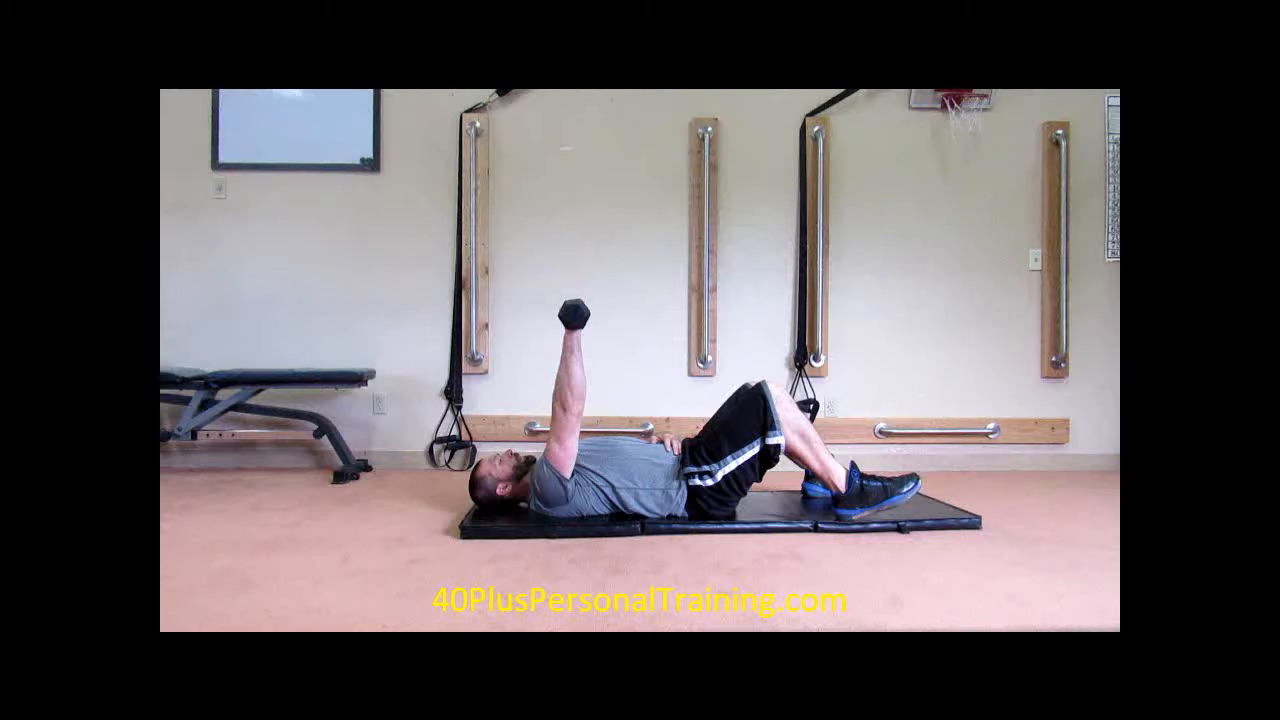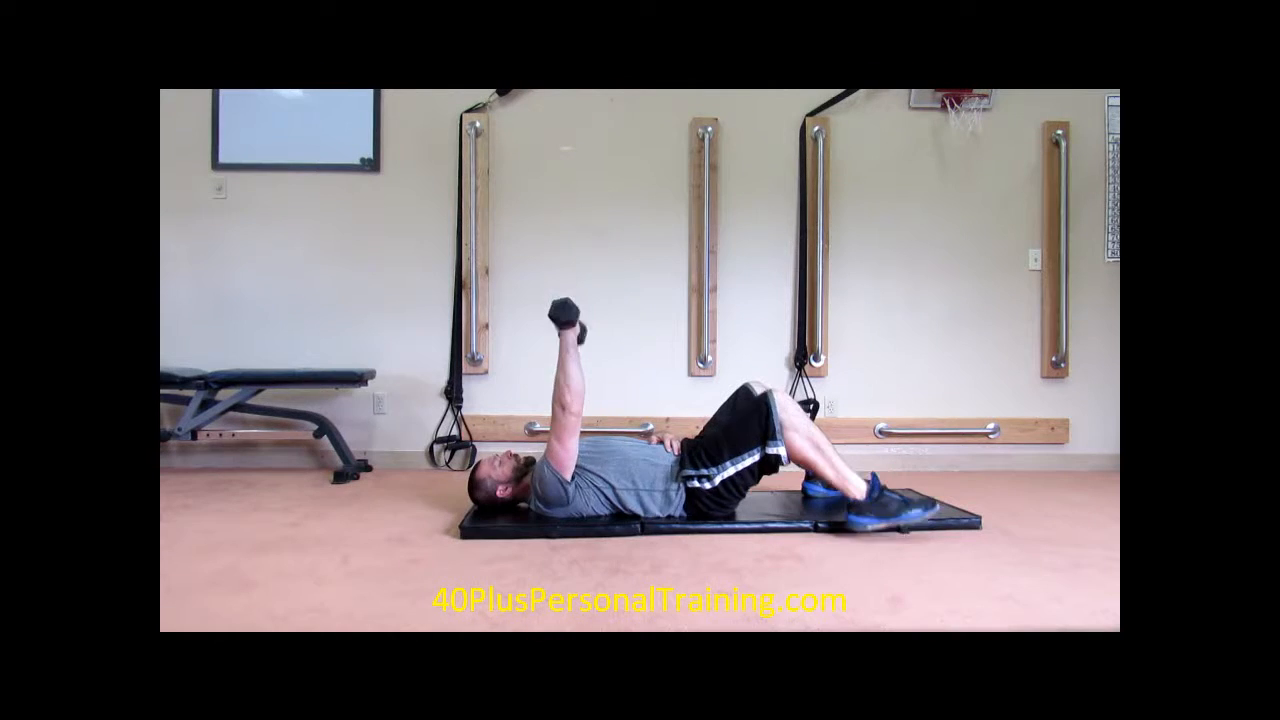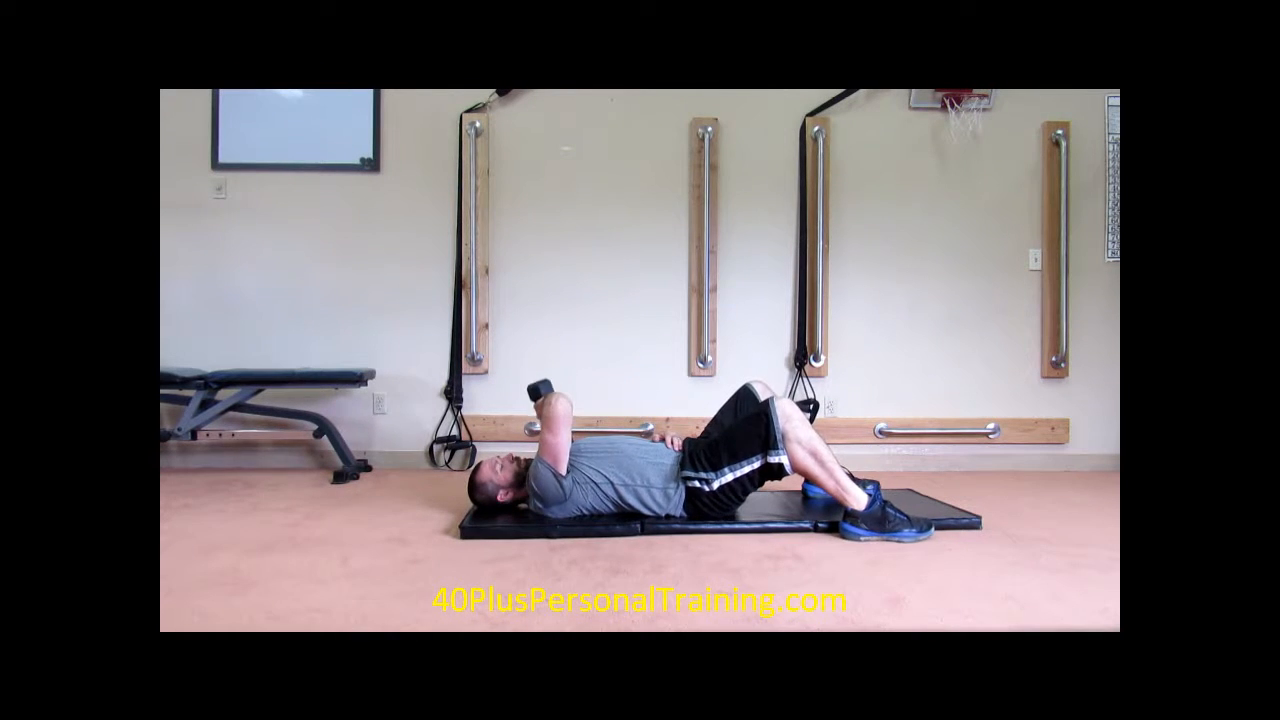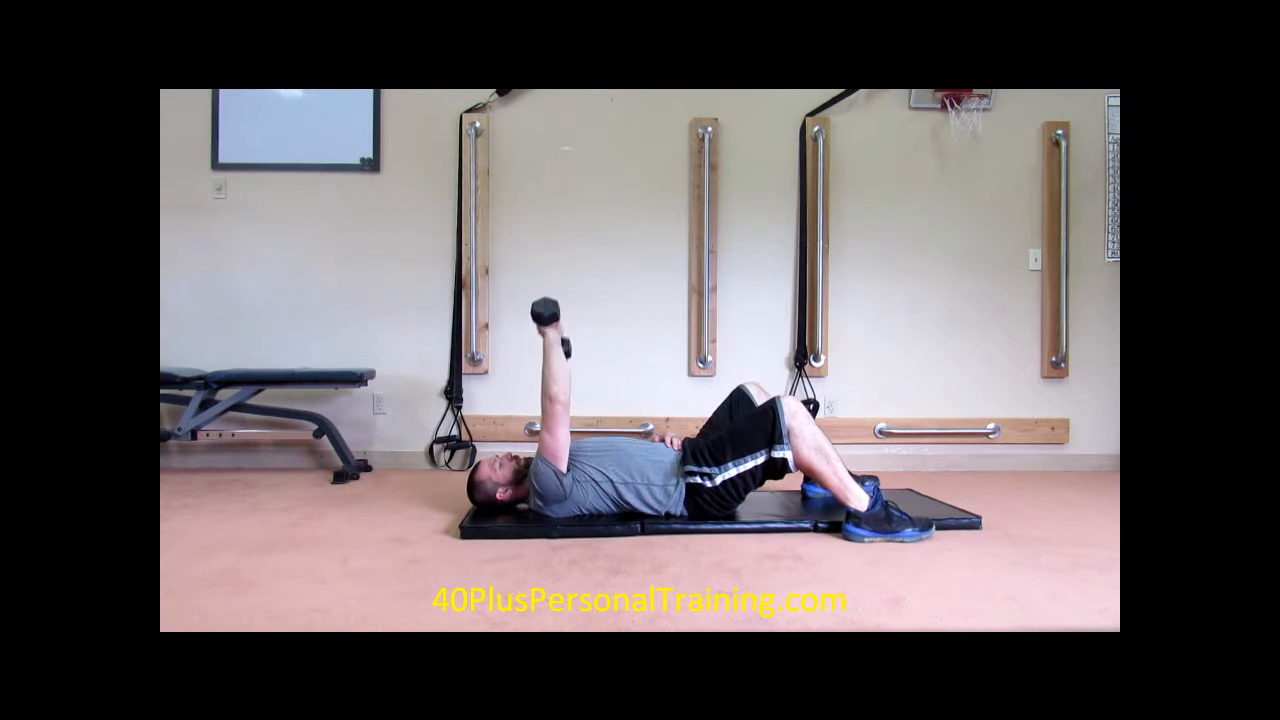
dt=0.5s
person 1, frame 1
left shoulder: (548, 475)
right shoulder: (547, 489)
right elbow: (569, 412)
left wrist: (655, 439)
right wrist: (572, 338)
left hip: (684, 466)
right hip: (695, 492)
left knee: (759, 398)
right knee: (771, 399)
left ankle: (823, 479)
right ankle: (849, 491)
person 1, frame 2
left shoulder: (552, 478)
right shoulder: (549, 493)
right elbow: (569, 413)
left wrist: (659, 442)
right wrist: (568, 342)
left hip: (685, 467)
right hip: (693, 492)
left knee: (758, 395)
right knee: (778, 407)
left ankle: (824, 480)
right ankle: (866, 501)
person 1, frame 3
left shoulder: (552, 473)
right shoulder: (546, 491)
right elbow: (560, 415)
left wrist: (659, 440)
right wrist: (549, 401)
left hip: (685, 462)
right hip: (693, 492)
left knee: (759, 393)
right knee: (782, 414)
left ankle: (830, 482)
right ankle: (862, 510)
person 1, frame 4
left shoulder: (553, 473)
right shoulder: (547, 489)
right elbow: (557, 407)
left wrist: (657, 442)
right wrist: (550, 339)
left hip: (683, 464)
right hip: (694, 490)
left knee: (753, 393)
right knee: (789, 412)
left ankle: (829, 481)
right ankle: (865, 512)
